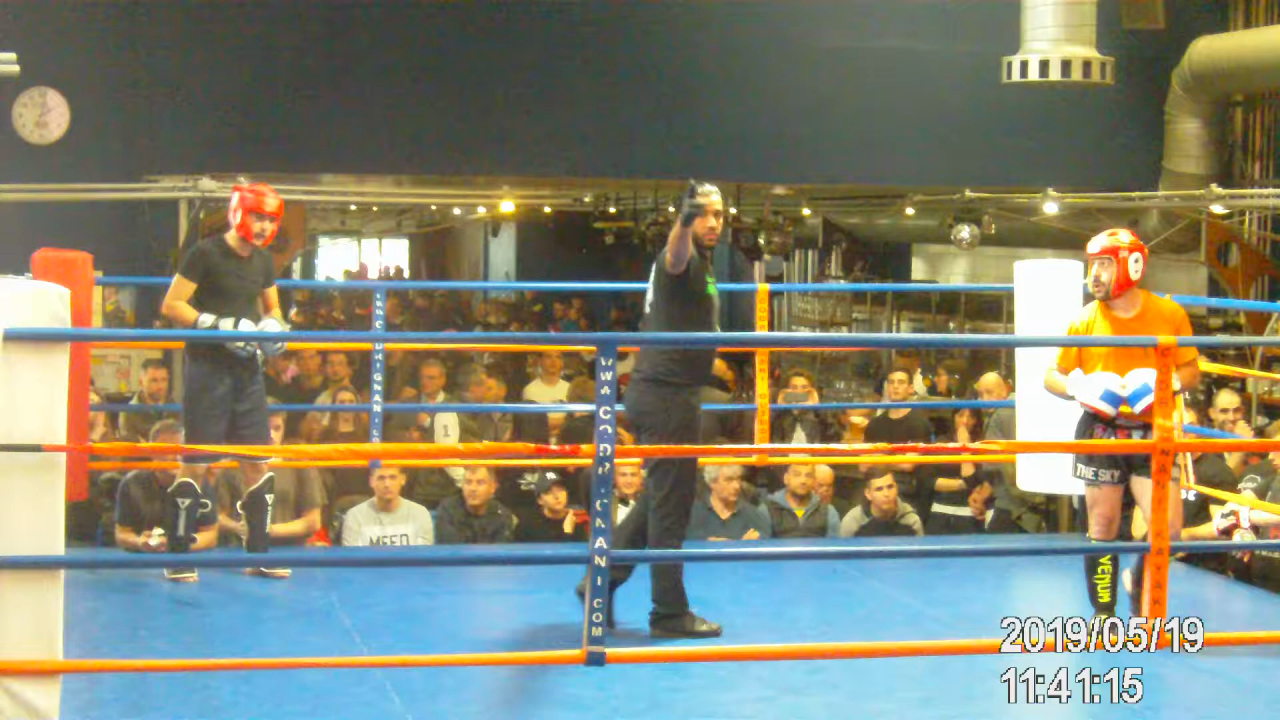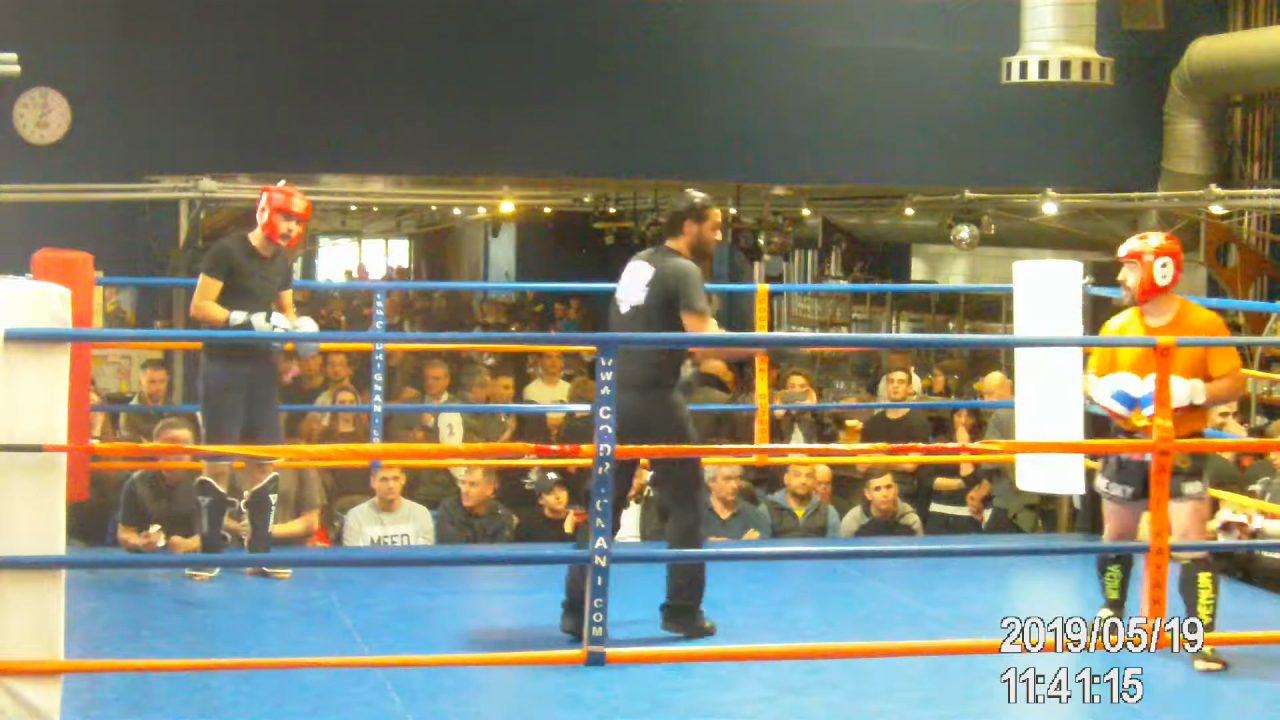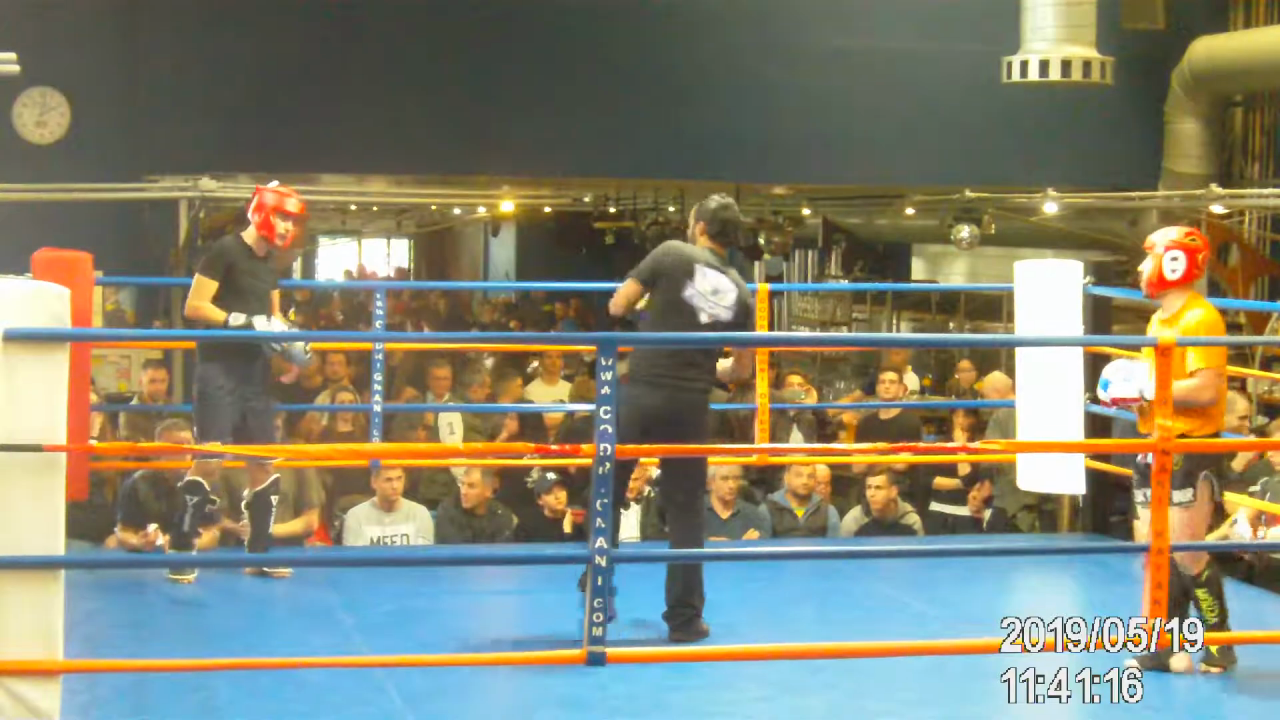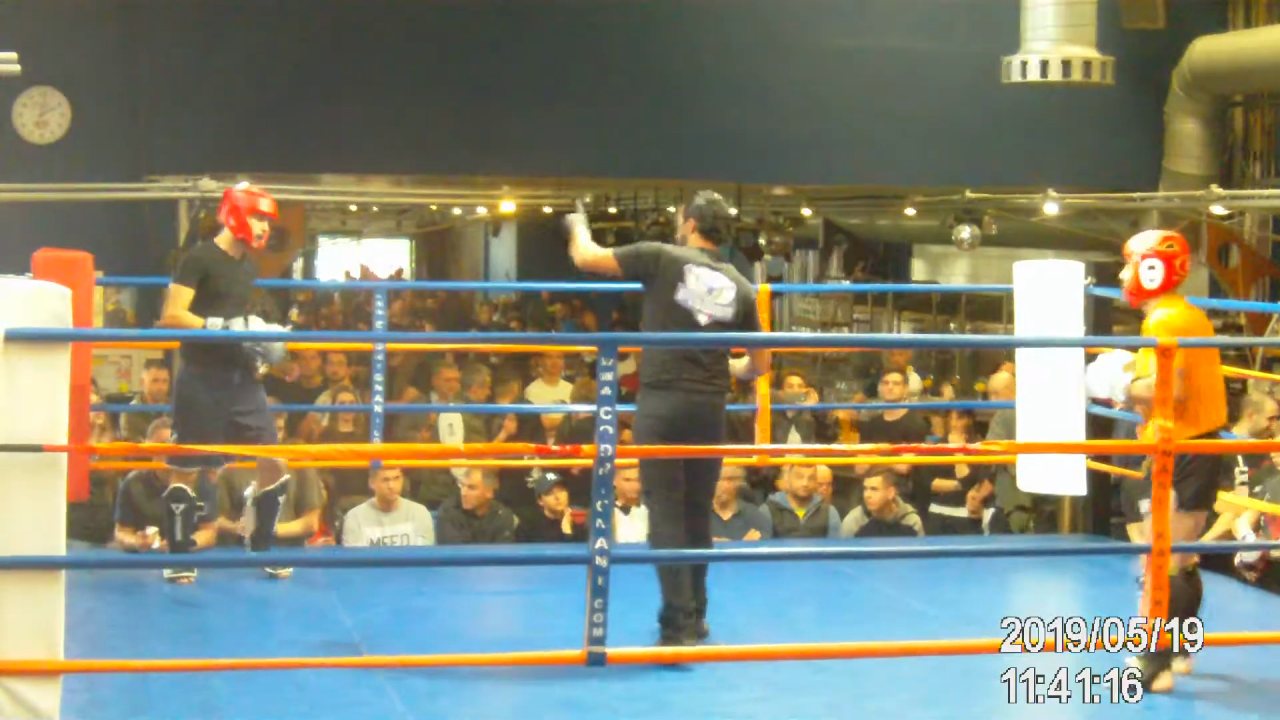
dt=0.4s
person 1, frame 1
left shoulder: (697, 263)
right shoulder: (680, 258)
right elbow: (677, 246)
right wrist: (686, 222)
left hip: (654, 391)
right hip: (667, 395)
left knee: (658, 501)
right knee: (671, 507)
left ankle: (600, 582)
right ankle: (670, 613)
person 1, frame 2
left shoulder: (638, 263)
right shoulder: (684, 273)
right elbow: (704, 336)
left hip: (615, 398)
right hip: (654, 402)
left knee: (604, 507)
right knee: (685, 505)
left ankle: (577, 611)
right ankle: (683, 611)
person 1, frame 3
left shoulder: (671, 254)
right shoulder: (741, 293)
left elbow: (617, 307)
right elbow: (741, 369)
left hip: (642, 394)
right hip: (691, 405)
left knee: (609, 491)
right knee: (686, 510)
right ankle: (684, 617)
person 1, frame 4
left shoulder: (661, 257)
right shoulder: (740, 287)
left elbow: (583, 258)
right elbow: (760, 365)
left wrist: (577, 226)
left hip: (661, 402)
right hip: (709, 407)
left knee: (666, 513)
right knee: (698, 512)
left ankle: (679, 624)
right ankle: (694, 617)
person 2, frame 1
left shoulder: (1169, 314)
right shoulder: (1084, 320)
left elbow: (1191, 370)
right elbow: (1053, 377)
left wrist: (1166, 382)
right wrist: (1079, 389)
left hip: (1151, 434)
right hip: (1101, 433)
left knee: (1169, 530)
right knee: (1102, 529)
left ankle: (1139, 584)
right ankle: (1103, 614)
person 2, frame 2
left shoulder: (1204, 323)
right shoulder: (1116, 328)
left elbow: (1235, 382)
right elbow: (1093, 381)
left wrist: (1192, 392)
right wrist: (1106, 393)
left hip: (1181, 450)
right hip: (1127, 447)
left knee: (1192, 546)
right knee: (1115, 538)
left ankle: (1203, 641)
right ankle: (1114, 609)
person 2, frame 3
left shoulder: (1200, 320)
right shoulder: (1159, 320)
left elbow: (1206, 389)
left wrist: (1148, 386)
right wrist: (1131, 382)
left hip: (1191, 454)
right hip: (1156, 452)
left knee: (1188, 558)
left ankle: (1219, 642)
right ankle: (1168, 647)
person 2, frame 4
left shoulder: (1162, 321)
right shoulder: (1188, 316)
left elbow: (1167, 390)
left wrist: (1119, 385)
right wrist: (1136, 372)
left hip: (1181, 454)
right hip: (1203, 449)
right knee: (1180, 558)
left ankle: (1157, 665)
right ankle: (1174, 650)
person 3, frame 1
left shoulder: (263, 260)
right shoulder: (205, 253)
left elbow: (272, 310)
right elbow: (171, 306)
left wrist: (274, 331)
right wrist: (217, 325)
left hip: (246, 370)
right hip: (207, 369)
left knee: (257, 461)
right knee: (197, 464)
left ankle: (258, 551)
person 3, frame 2
left shoulder: (283, 261)
right shoulder: (228, 250)
right elbow: (199, 307)
left wrist: (298, 330)
right wrist: (247, 320)
left hip: (262, 367)
right hip: (224, 366)
left knee: (264, 460)
right knee: (219, 462)
left ankle: (260, 551)
right ankle: (208, 551)
person 3, frame 3
left shoulder: (271, 260)
right shoulder: (224, 251)
right elbow: (194, 307)
left wrist: (285, 337)
right wrist: (246, 322)
left hip: (255, 369)
right hip: (218, 367)
left knee: (264, 462)
right knee: (207, 458)
left ankle: (259, 552)
person 3, frame 4
left shoulder: (248, 263)
right shoulder: (200, 258)
right elbow: (171, 315)
left wrist: (262, 334)
right wrist: (228, 326)
left hip: (242, 377)
right hip: (202, 377)
left knee: (272, 461)
right knee: (187, 471)
left ankle: (262, 546)
right ankle: (178, 556)
